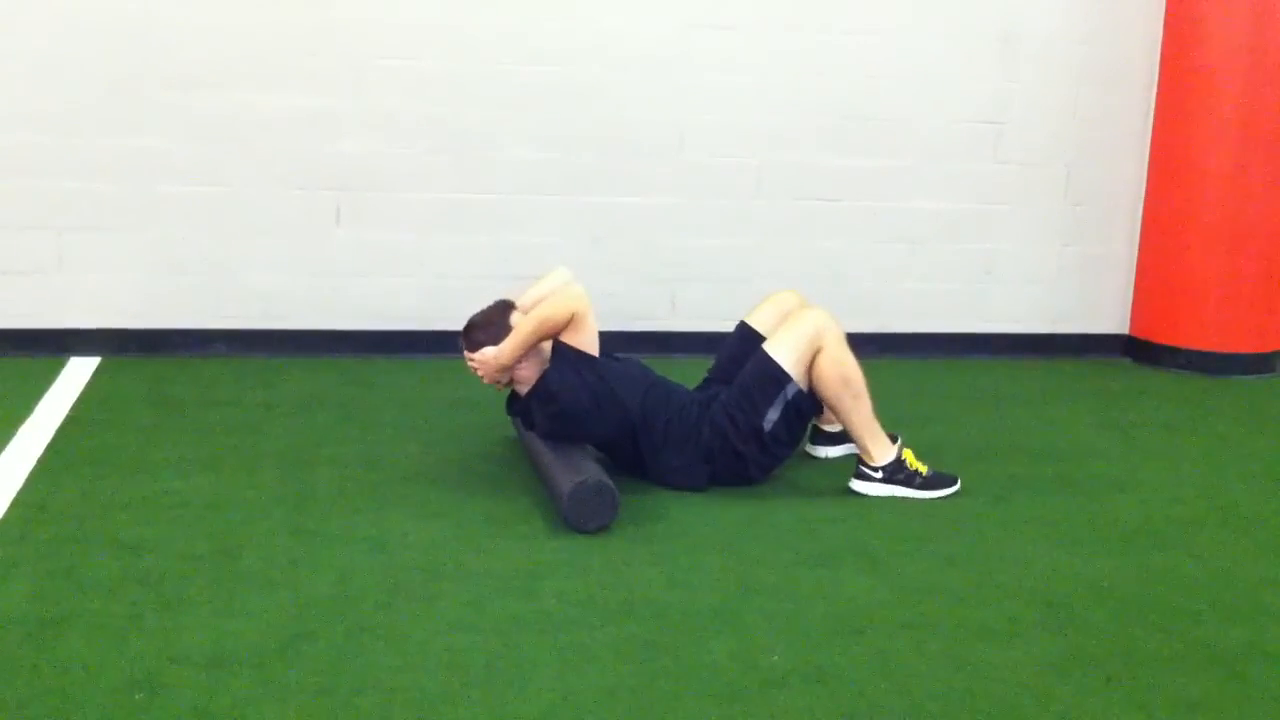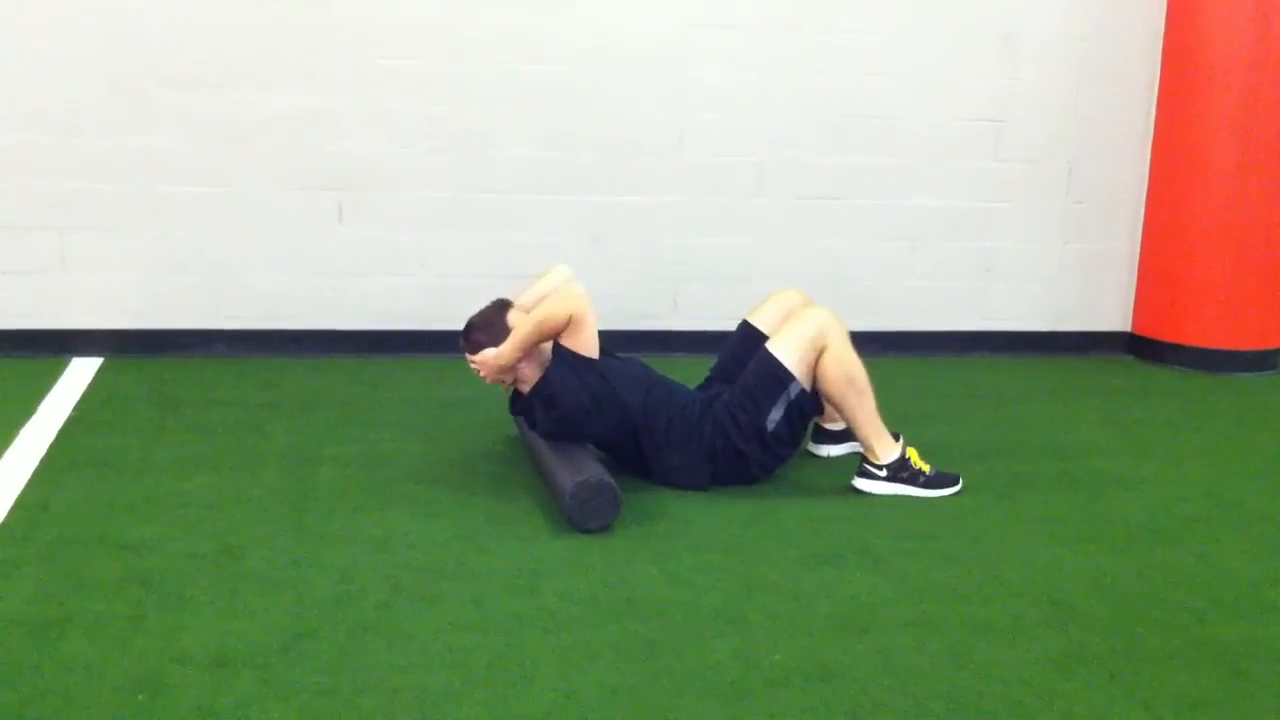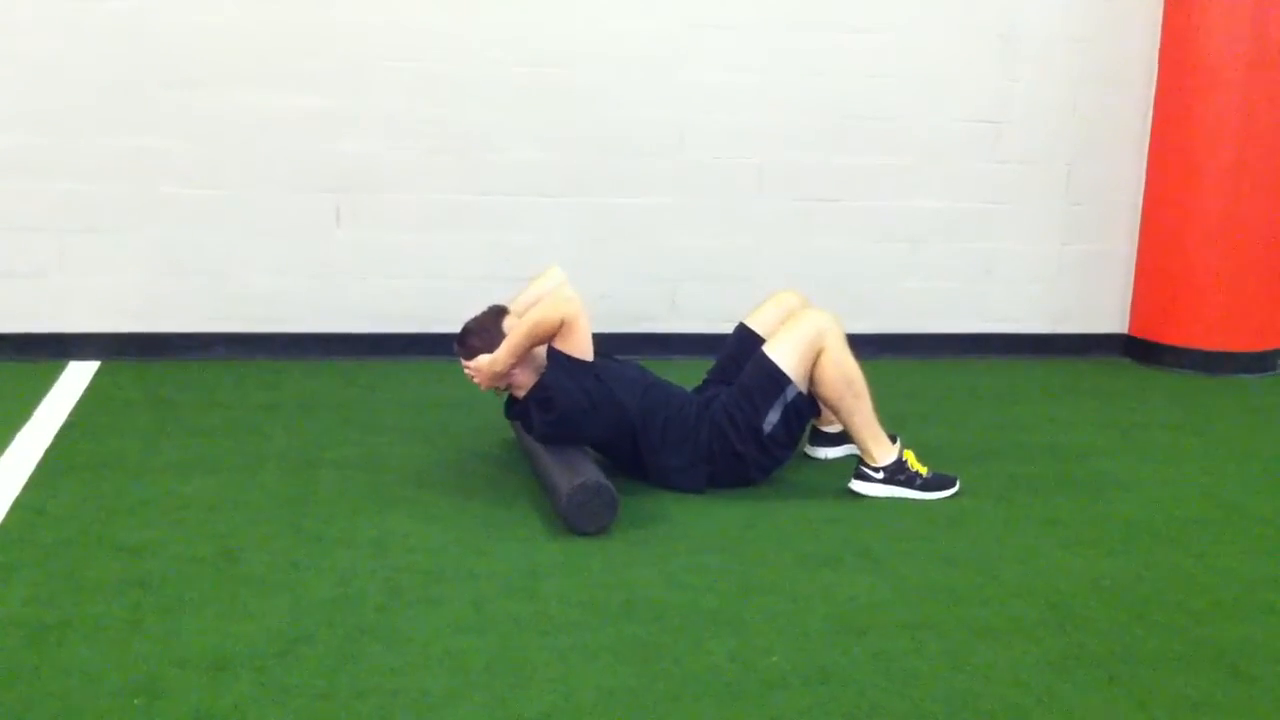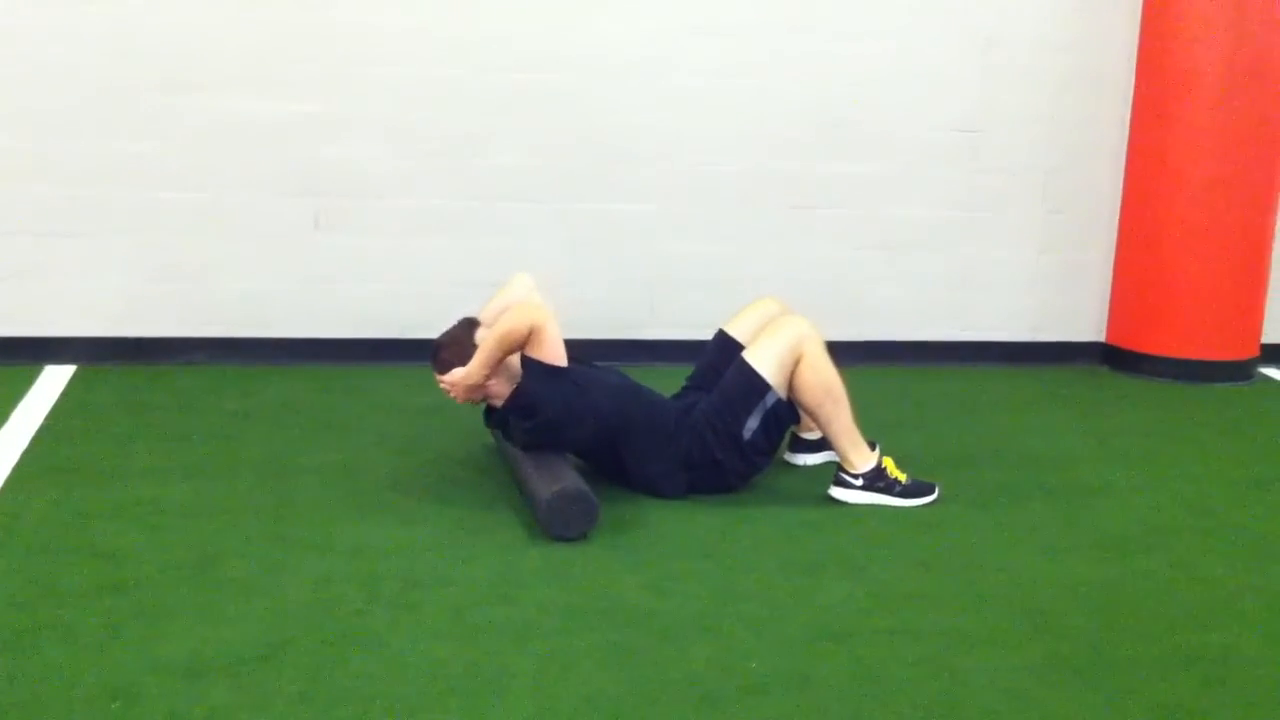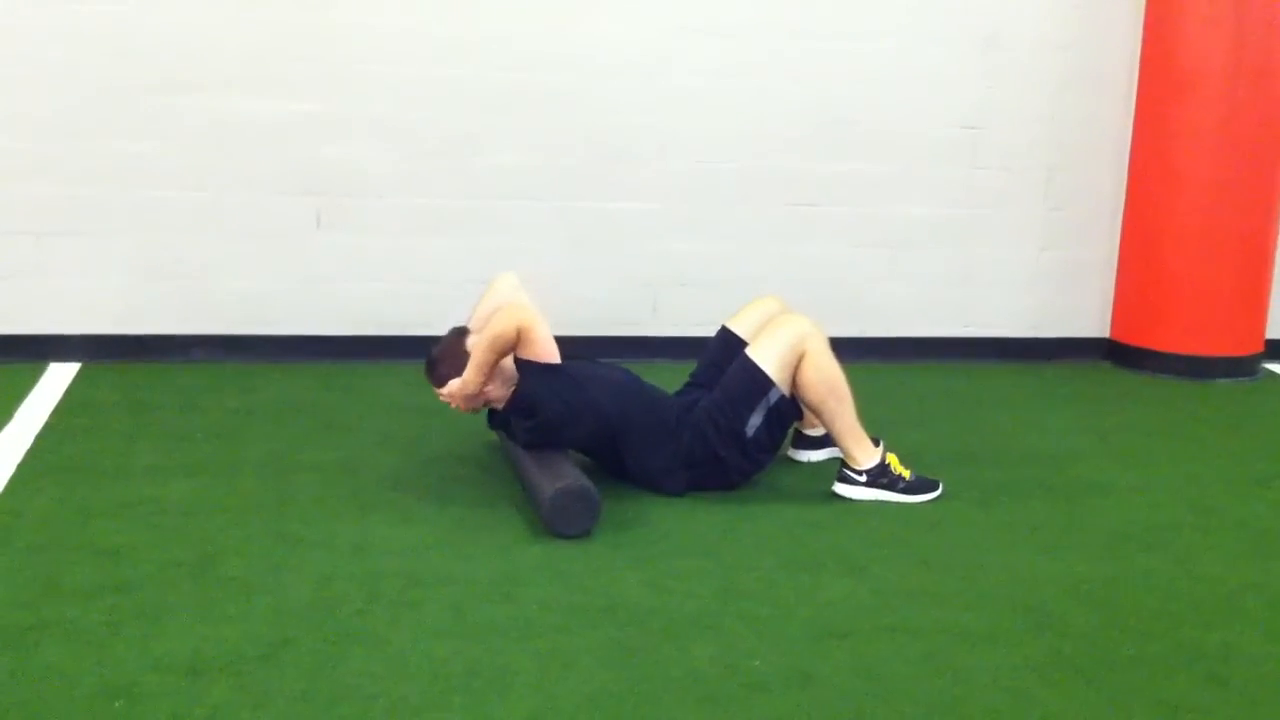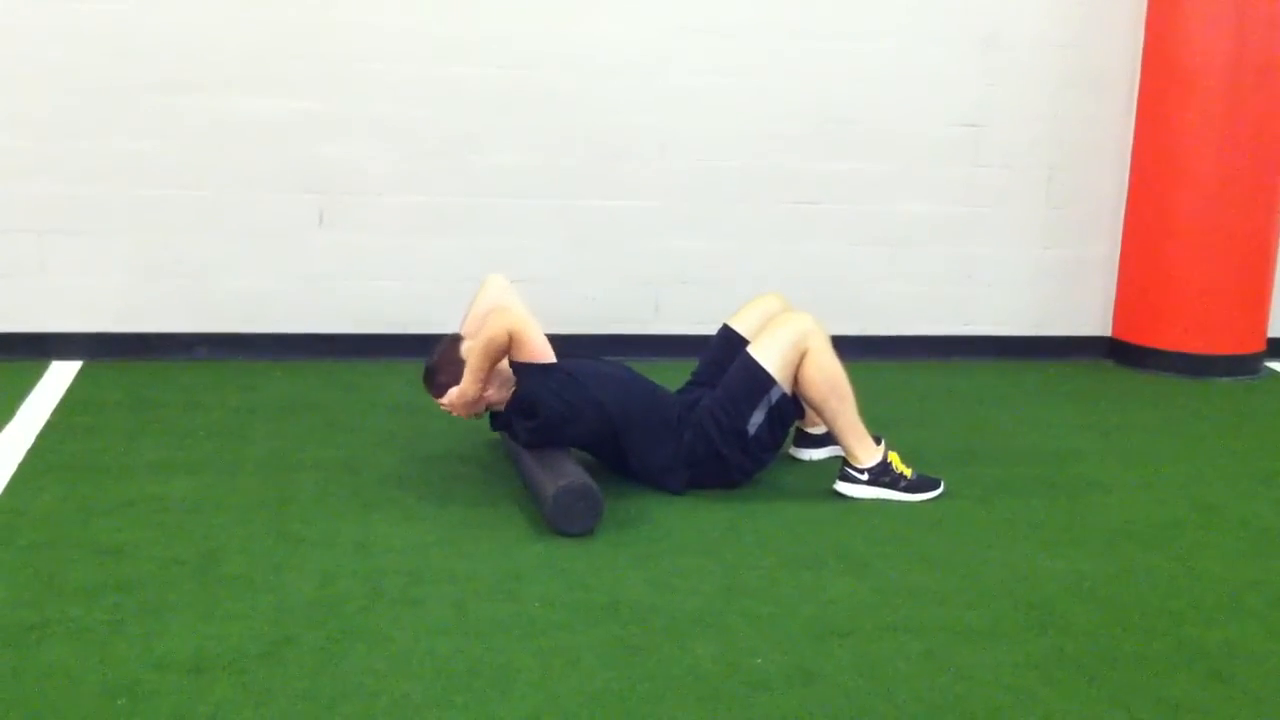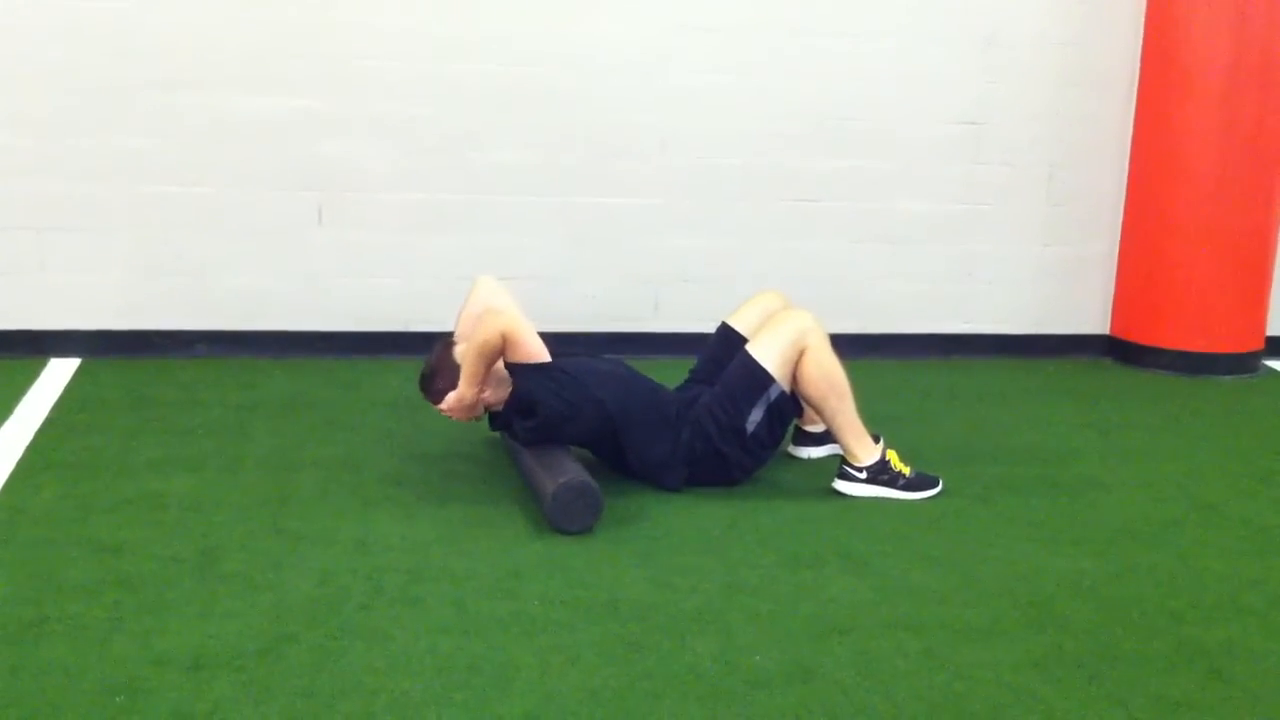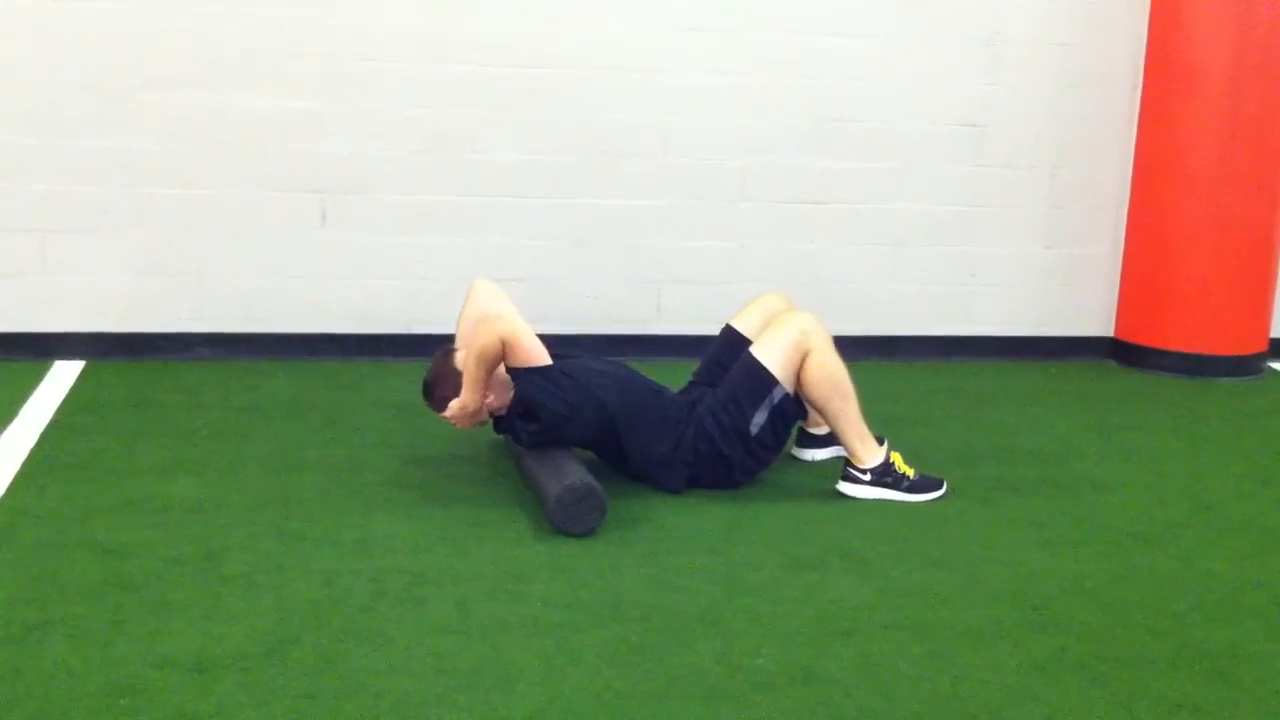
dt=0.3s
person 1, frame 1
left shoulder: (539, 391)
right shoulder: (561, 395)
left elbow: (560, 279)
right elbow: (574, 299)
left wrist: (503, 320)
right wrist: (505, 354)
left hip: (705, 408)
right hip: (724, 445)
left knee: (789, 304)
right knee: (817, 327)
left ankle: (831, 428)
right ankle: (881, 463)
person 1, frame 2
left shoulder: (542, 390)
right shoulder: (561, 397)
left elbow: (561, 276)
right elbow: (575, 301)
left wrist: (507, 317)
right wrist: (506, 354)
left hip: (708, 407)
right hip: (726, 444)
left knee: (792, 302)
right knee: (820, 325)
left ankle: (833, 427)
right ankle: (886, 461)
person 1, frame 3
left shoulder: (538, 393)
right shoulder: (558, 402)
left elbow: (554, 279)
right elbow: (566, 302)
left wrist: (497, 328)
right wrist: (499, 360)
left hip: (704, 410)
right hip: (723, 446)
left knee: (790, 304)
right knee: (818, 327)
left ankle: (830, 429)
right ankle: (882, 464)
person 1, frame 4
left shoulder: (517, 402)
right shoulder: (538, 408)
left elbow: (521, 286)
right elbow: (534, 312)
left wrist: (469, 338)
right wrist: (474, 370)
left hip: (685, 416)
right hip: (703, 452)
left knee: (770, 311)
right knee: (797, 334)
left ankle: (810, 436)
right ankle: (861, 471)
person 1, frame 5
left shoulder: (518, 401)
right shoulder: (536, 408)
left elbow: (507, 287)
right elbow: (520, 314)
left wrist: (465, 345)
right wrist: (471, 380)
left hip: (686, 412)
right hip: (707, 450)
left knee: (771, 309)
right knee: (800, 332)
left ankle: (814, 432)
right ankle: (866, 467)
person 1, frame 6
left shoulder: (518, 402)
right shoulder: (536, 407)
left elbow: (496, 290)
right elbow: (509, 318)
left wrist: (462, 350)
right wrist: (468, 384)
left hip: (689, 410)
right hip: (708, 448)
left knee: (773, 307)
right knee: (801, 330)
left ankle: (815, 432)
right ankle: (867, 466)
person 1, frame 7
left shoulder: (518, 400)
right shoulder: (534, 406)
left elbow: (487, 291)
right elbow: (501, 319)
left wrist: (455, 358)
right wrist: (466, 388)
left hip: (687, 407)
right hip: (706, 446)
left knee: (772, 304)
right knee: (800, 328)
left ankle: (815, 430)
right ankle: (866, 464)
person 1, frame 8
left shoulder: (521, 398)
right shoulder: (537, 410)
left elbow: (485, 295)
right elbow: (499, 324)
left wrist: (459, 361)
right wrist: (469, 397)
left hip: (692, 408)
right hip: (711, 446)
left knee: (775, 306)
right knee: (804, 329)
left ankle: (818, 432)
right ankle: (869, 466)
